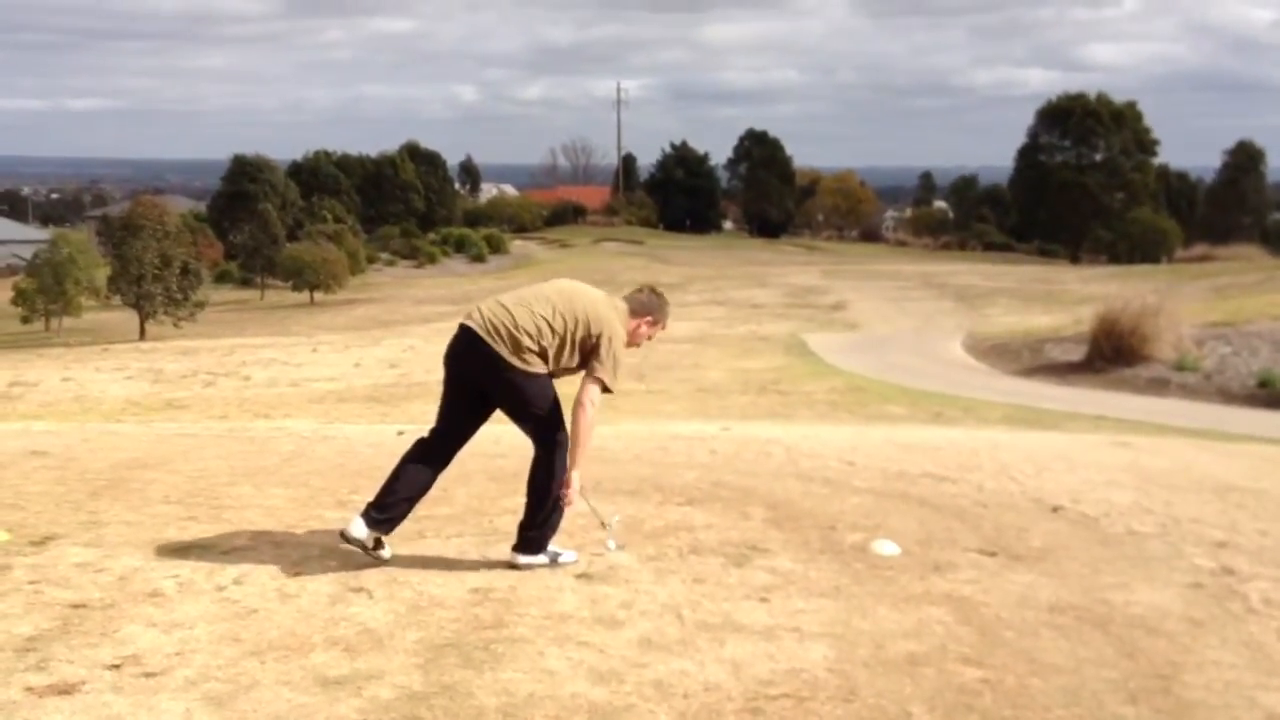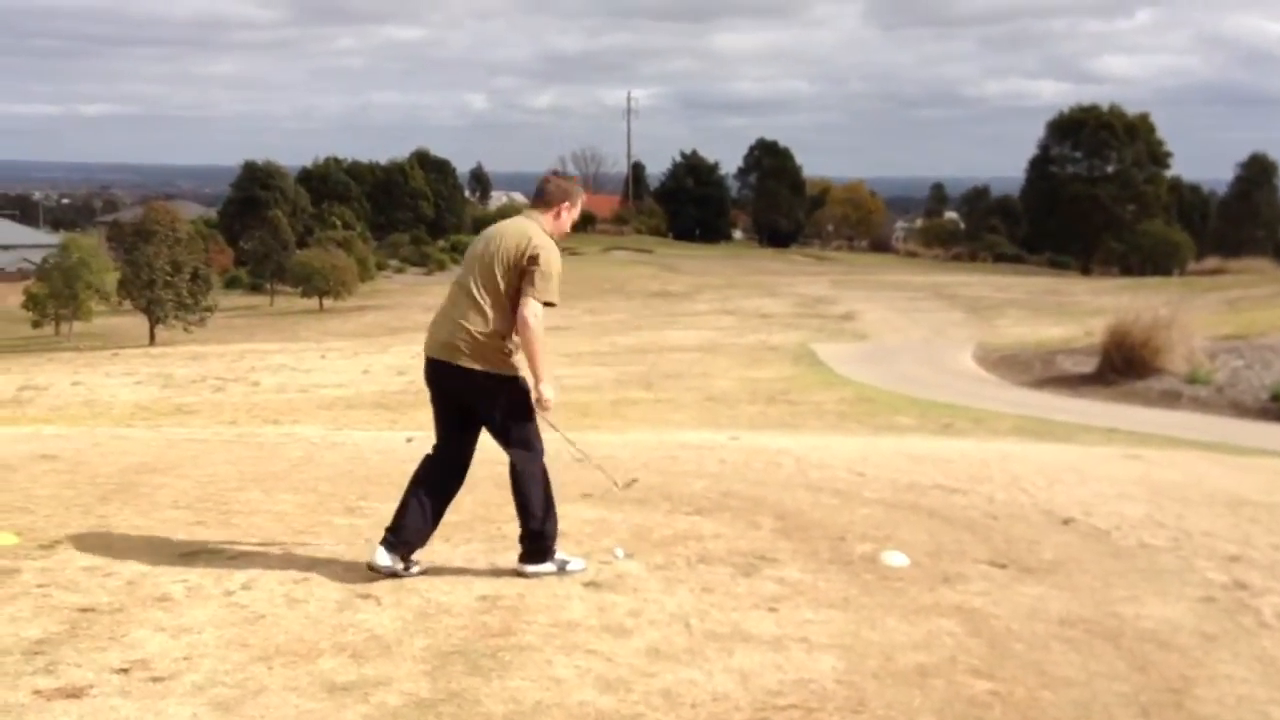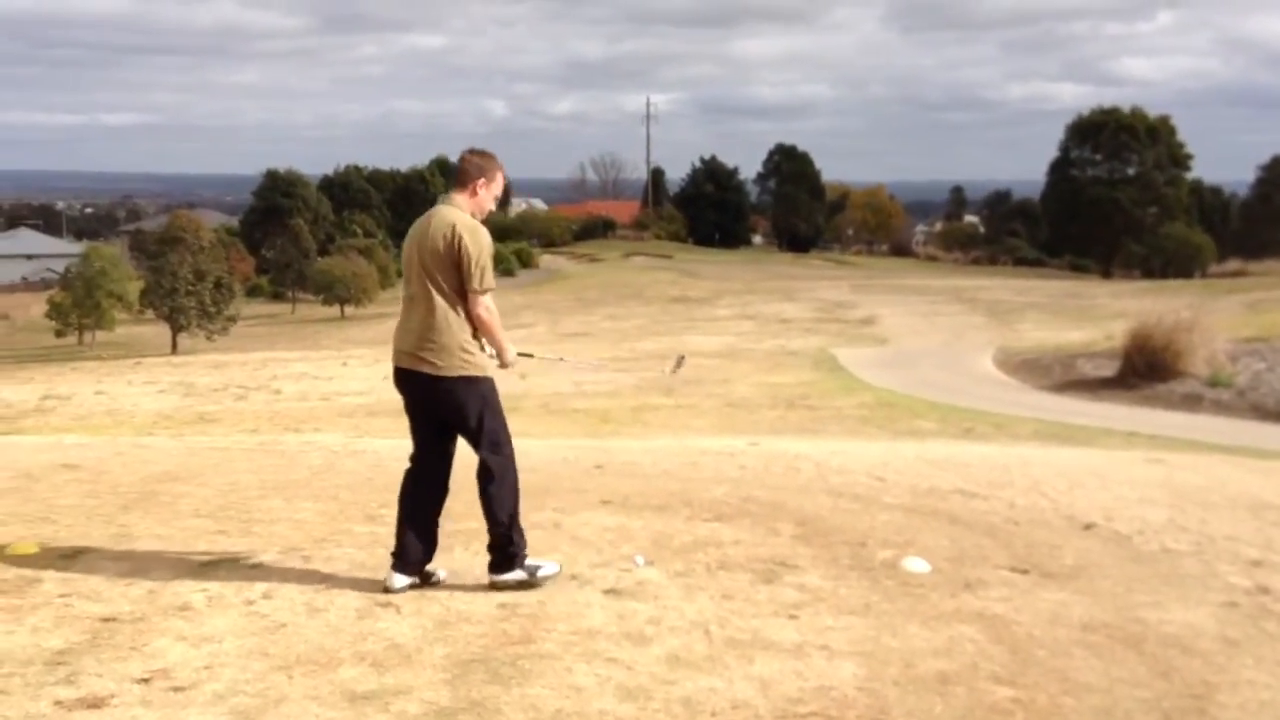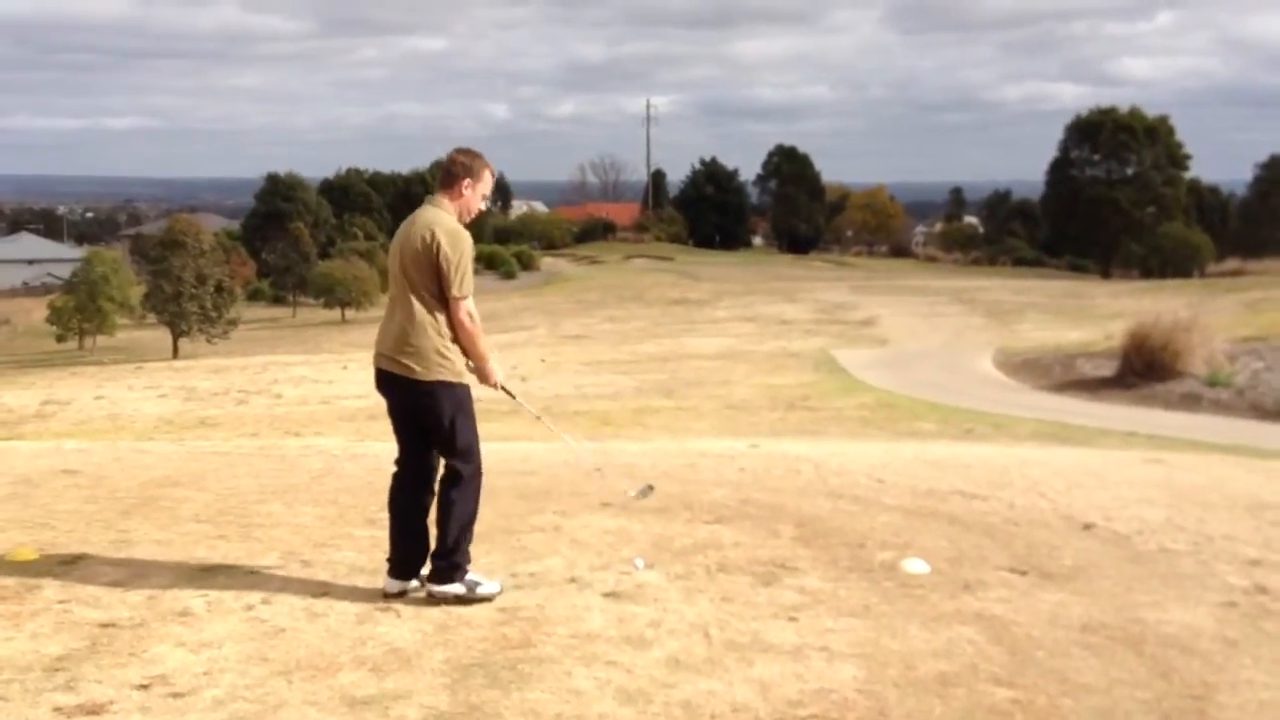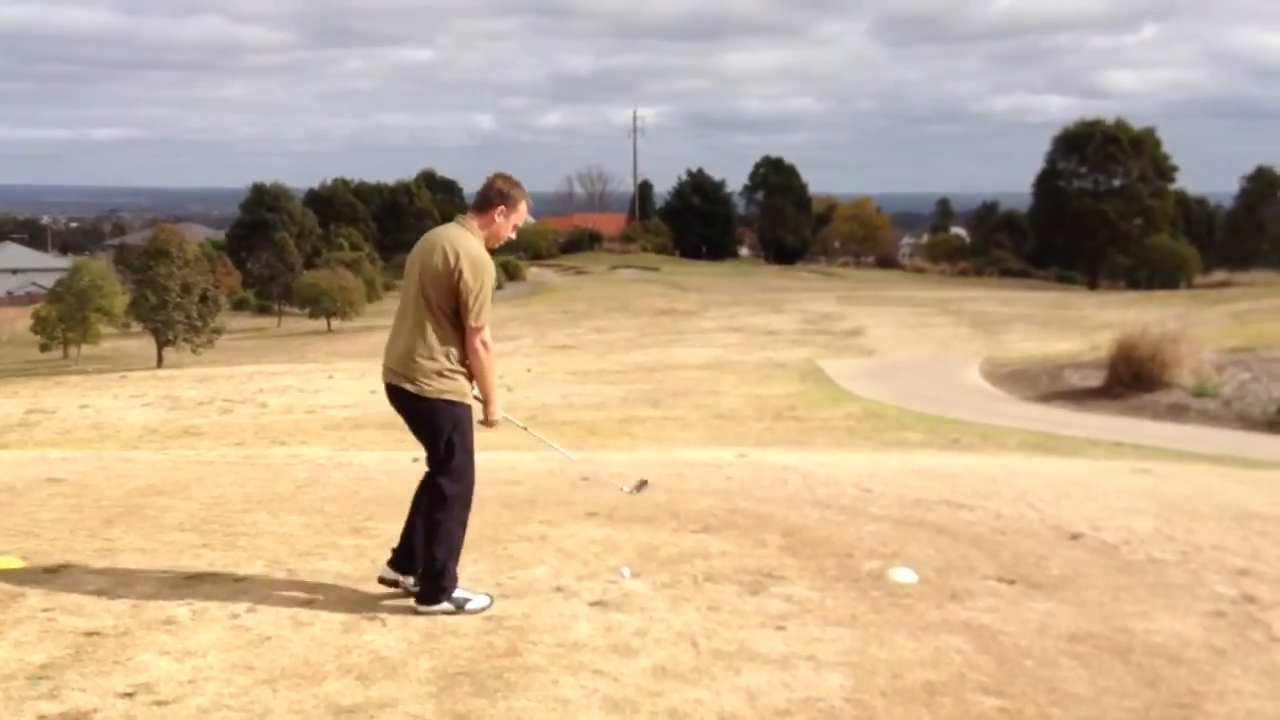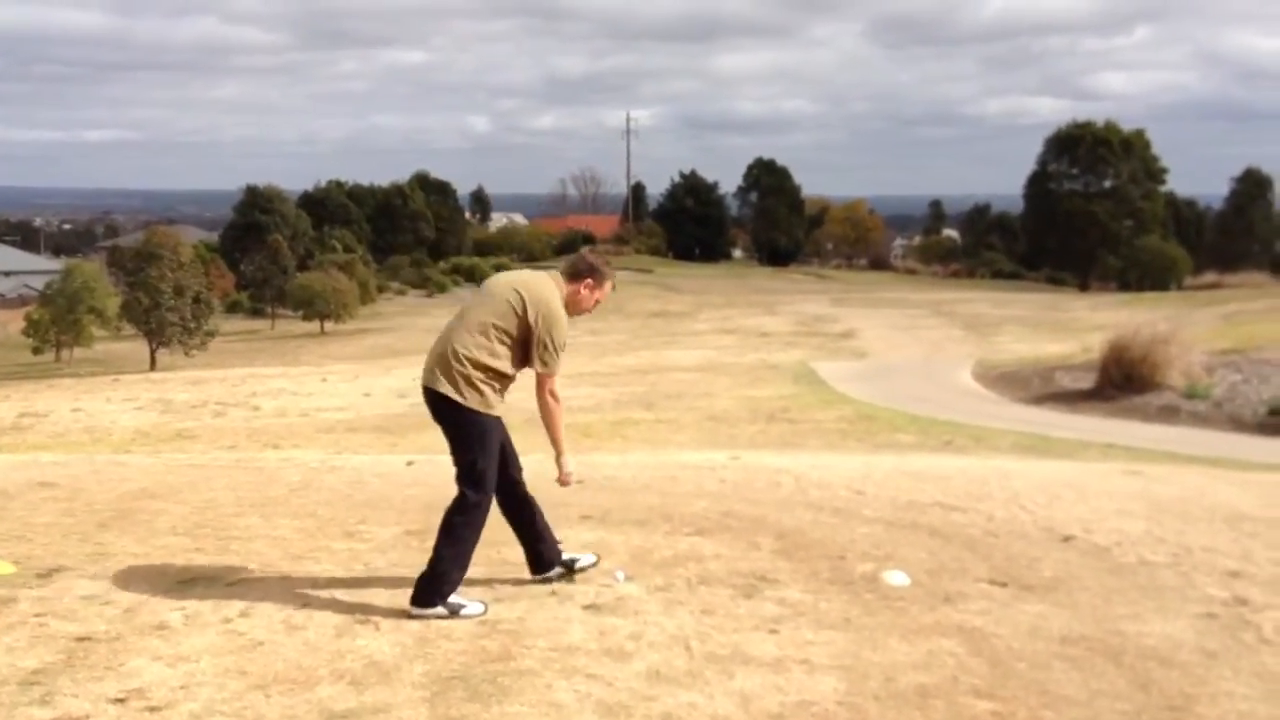
dt=0.4s
person 1, frame 1
left shoulder: (592, 303)
right shoulder: (611, 330)
right elbow: (586, 404)
right wrist: (574, 470)
left hip: (471, 335)
right hip: (510, 351)
left knee: (442, 440)
right knee: (552, 440)
left ankle: (371, 523)
right ankle: (533, 547)
person 1, frame 2
left shoulder: (494, 232)
right shoulder: (543, 249)
right elbow: (529, 317)
right wrist: (542, 381)
left hip: (440, 354)
right hip: (484, 364)
left knee: (448, 455)
right knee: (526, 452)
left ankle: (395, 550)
right ankle: (540, 554)
person 1, frame 3
left shoulder: (419, 227)
right shoulder: (471, 232)
right elbow: (480, 307)
left wrist: (484, 345)
right wrist: (502, 348)
left hip: (411, 363)
right hip: (455, 366)
left knee: (427, 463)
right knee: (497, 458)
left ankle: (408, 566)
right ankle: (508, 561)
person 1, frame 4
left shoulder: (409, 226)
right shoulder: (452, 234)
right elbow: (462, 314)
left wrist: (467, 357)
right wrist: (485, 363)
left hip: (394, 365)
right hip: (434, 372)
left knee: (413, 468)
right knee: (464, 467)
left ankle: (403, 570)
right ankle: (448, 571)
person 1, frame 5
left shoulder: (433, 239)
right shoulder: (475, 258)
right elbow: (478, 342)
left wrist: (470, 382)
right wrist: (491, 400)
left hip: (402, 376)
right hip: (436, 385)
left knee: (441, 476)
right knee: (453, 486)
left ankle: (405, 565)
right ankle: (437, 591)
person 1, frame 6
left shoulder: (519, 281)
right shoulder: (551, 311)
right elbow: (547, 392)
right wrist: (562, 455)
left hip: (444, 380)
right hip: (466, 391)
left knee: (508, 475)
right knee: (476, 493)
left ankle: (547, 559)
right ankle: (433, 596)
